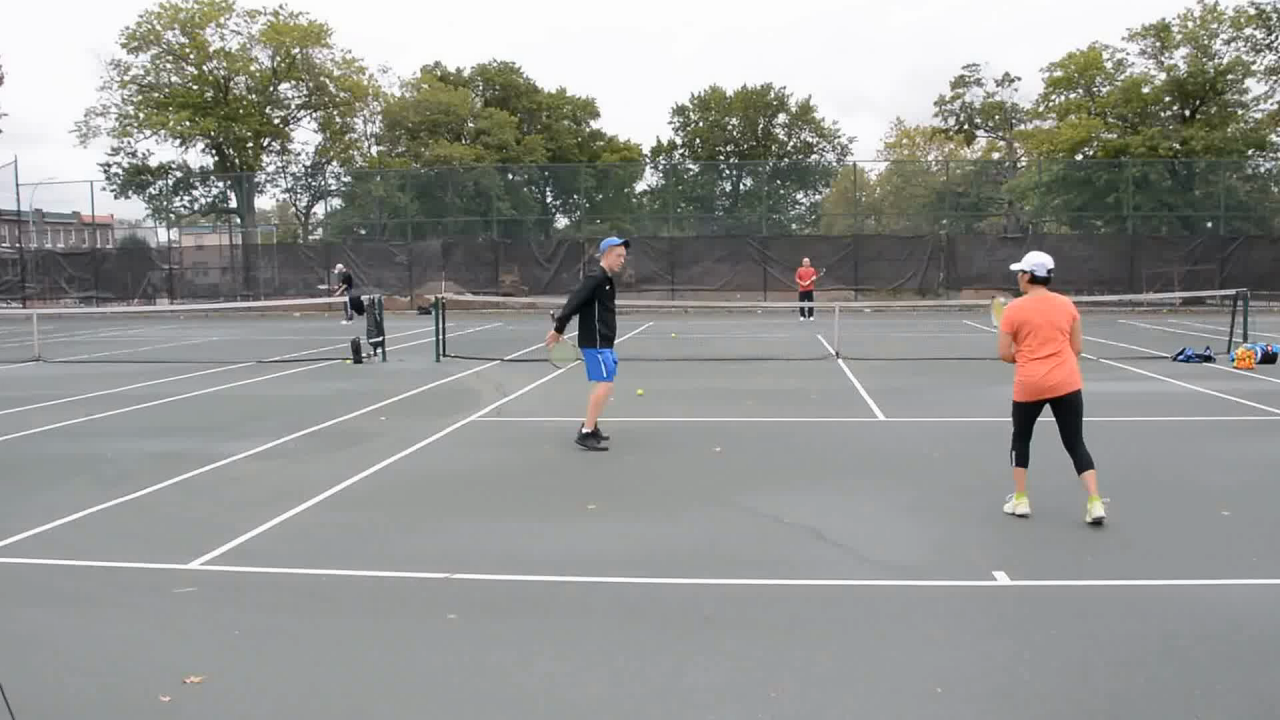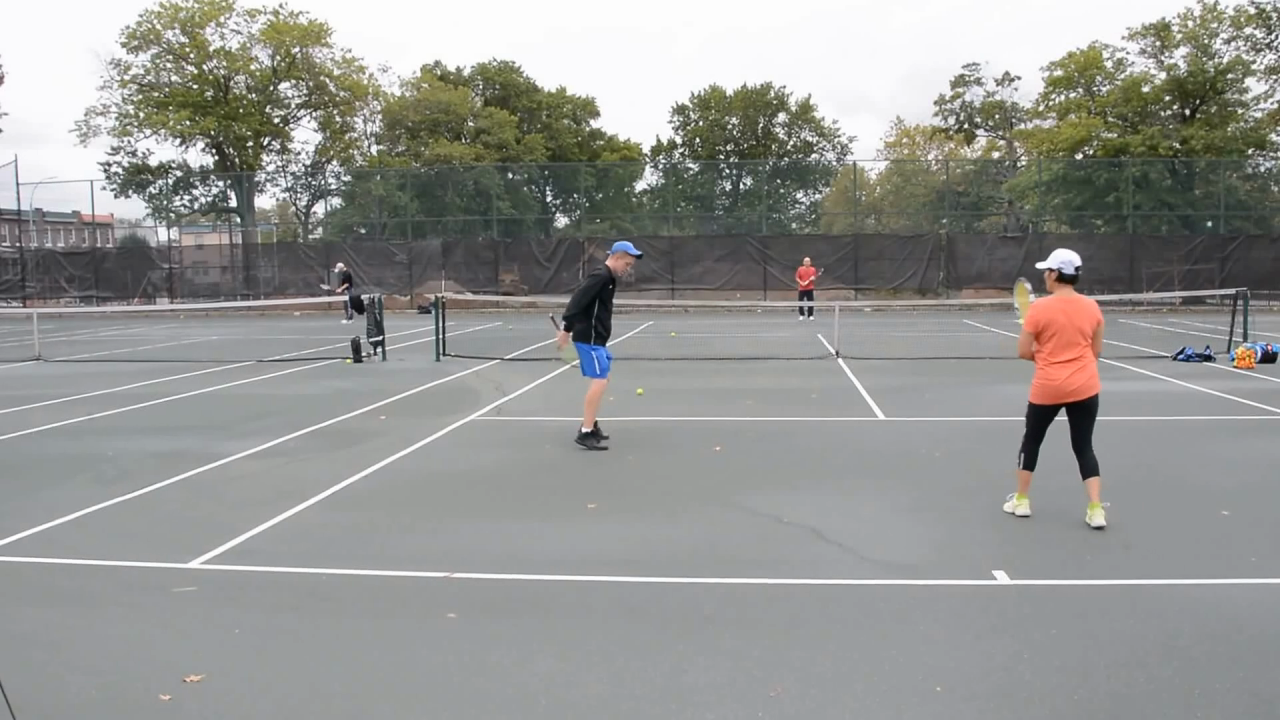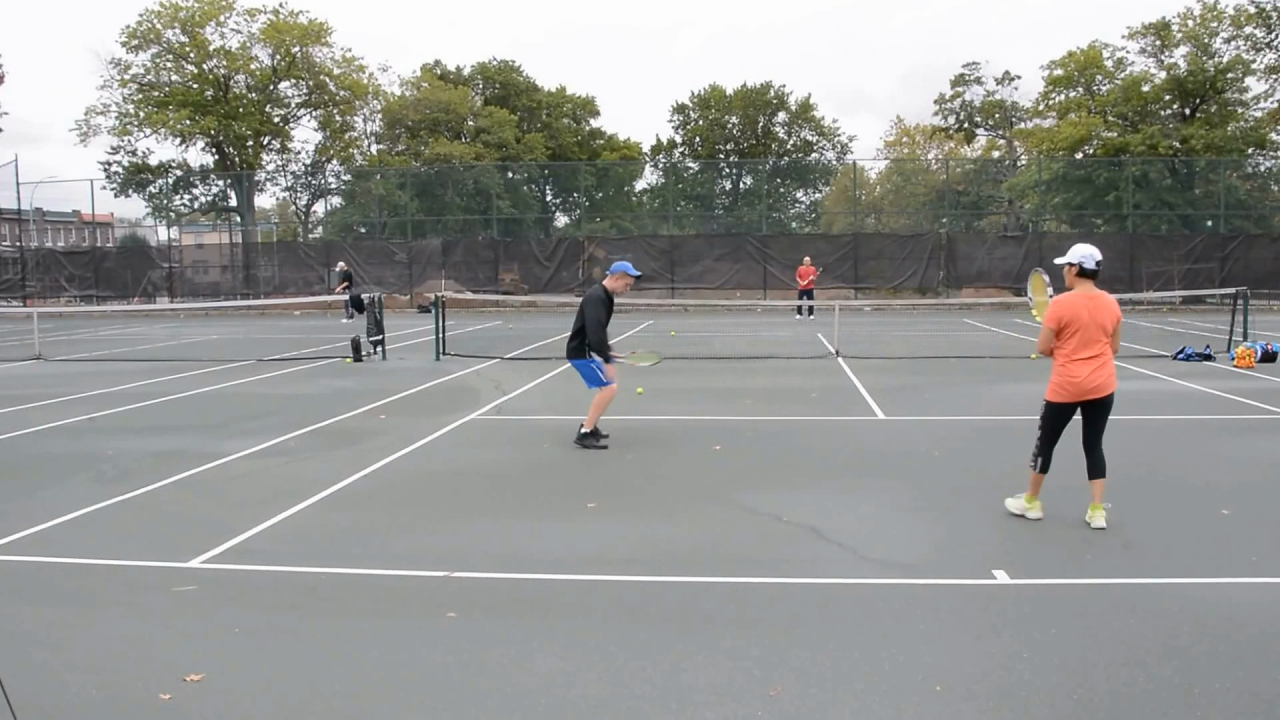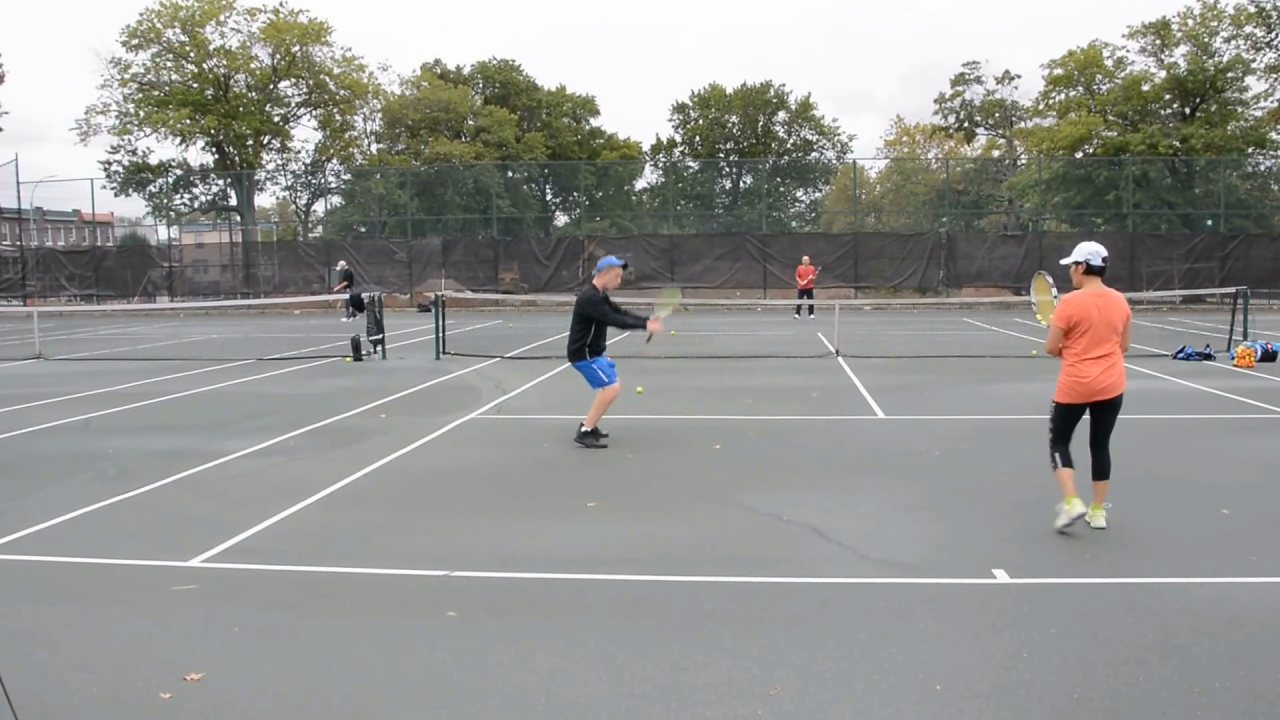
dt=0.2s
person 1, frame 1
left shoulder: (1014, 309)
right shoulder: (1067, 305)
left elbow: (1004, 353)
right elbow: (1076, 347)
left hip: (1029, 386)
right hip: (1067, 384)
left knee: (1020, 438)
right knee: (1075, 443)
left ankle: (1020, 499)
right ankle: (1095, 503)
person 1, frame 2
left shoulder: (1039, 308)
right shoulder: (1092, 307)
left elbow: (1024, 351)
right elbow: (1097, 350)
left hip: (1047, 389)
right hip: (1085, 388)
left knee: (1031, 441)
right knee: (1084, 447)
left ankle: (1021, 500)
right ankle: (1096, 510)
person 1, frame 3
left shoulder: (1061, 304)
right shoulder: (1111, 303)
left elbow: (1043, 348)
right elbow: (1114, 347)
left hip: (1066, 388)
right hip: (1103, 387)
left knee: (1046, 443)
right knee: (1093, 446)
left ankle: (1030, 501)
right ankle: (1097, 511)
person 1, frame 4
left shoulder: (1070, 303)
right shoulder: (1120, 302)
left elbow: (1052, 347)
right elbow: (1124, 346)
left hip: (1074, 388)
right hip: (1112, 386)
left knee: (1059, 442)
right knee: (1100, 446)
left ankle: (1071, 502)
right ankle: (1098, 511)
person 2, frame 1
left shoulder: (607, 279)
right shoulder: (596, 277)
left elbow: (579, 306)
right elbow: (574, 302)
right wrist: (558, 329)
left hip: (603, 343)
right hip: (595, 343)
left knee: (603, 384)
right knee: (604, 384)
left ankle: (590, 427)
right ankle: (586, 434)
person 2, frame 2
left shoulder: (607, 276)
right shoulder: (600, 275)
left elbow: (593, 307)
right elbow: (578, 299)
left wrist: (569, 329)
right wrist: (566, 327)
left hip: (595, 339)
right hip: (588, 339)
left knee: (602, 380)
right knee: (599, 382)
left ankle: (590, 425)
right ankle: (585, 433)
person 2, frame 3
left shoulder: (605, 297)
right shoulder: (596, 298)
right elbow: (595, 331)
left wrist: (607, 356)
right wrist: (606, 360)
left hip: (589, 352)
right hip: (581, 353)
left knee: (608, 387)
right knee: (609, 388)
left ankle: (589, 426)
right ankle: (585, 434)
person 2, frame 4
left shoulder: (600, 295)
right shoulder: (589, 297)
left elbow: (619, 314)
right elbow: (615, 321)
left wrist: (648, 319)
right wrist: (645, 325)
left hip: (593, 352)
right hip: (584, 355)
left knee: (610, 387)
right knee: (611, 388)
left ankle: (589, 425)
right ankle: (585, 432)
